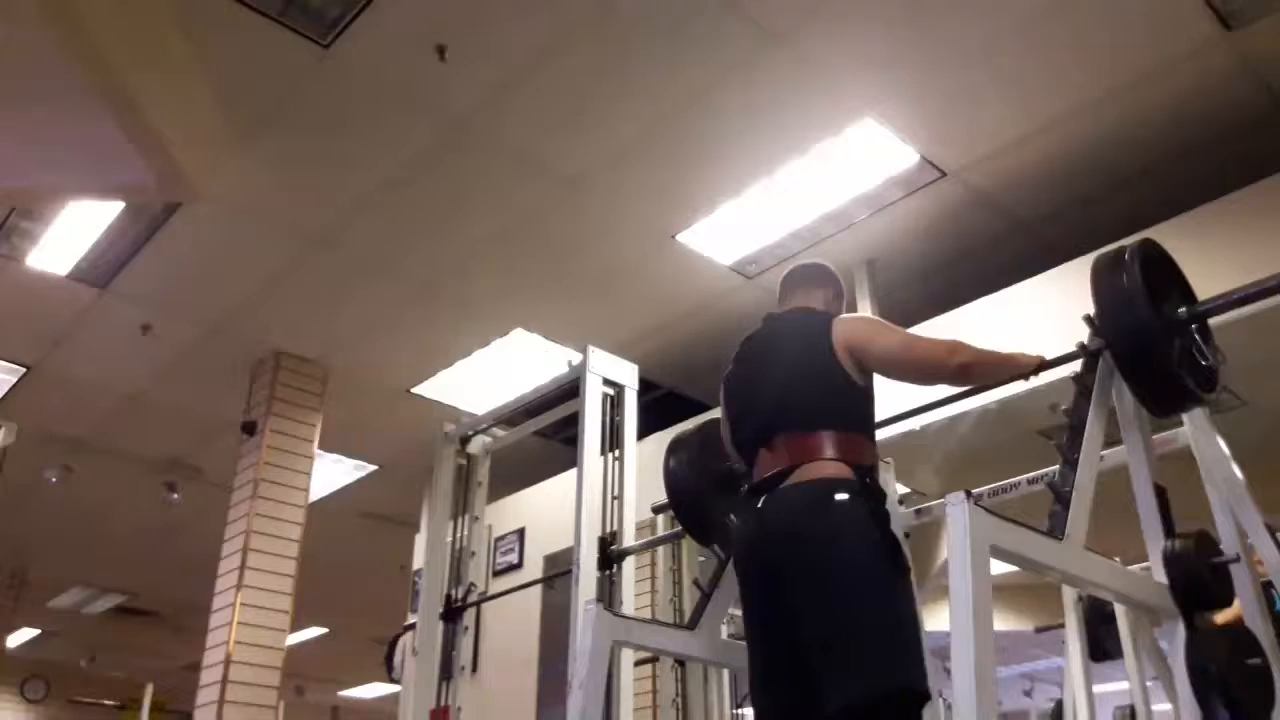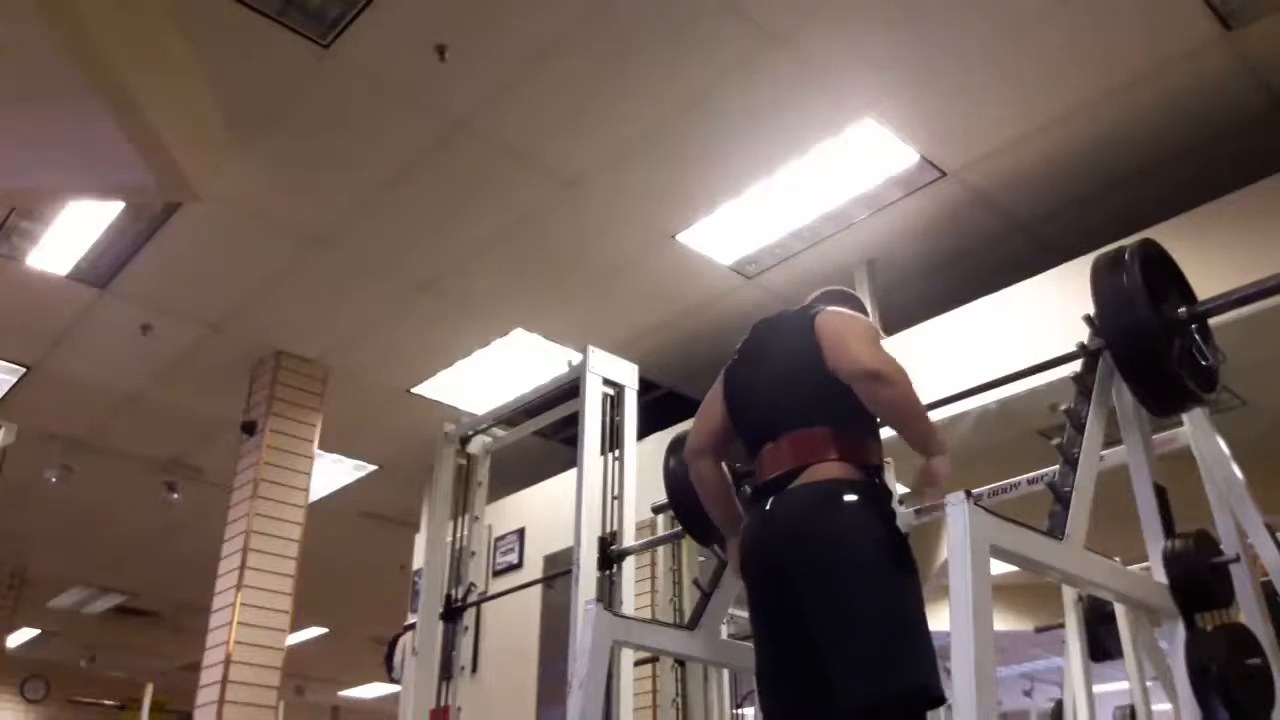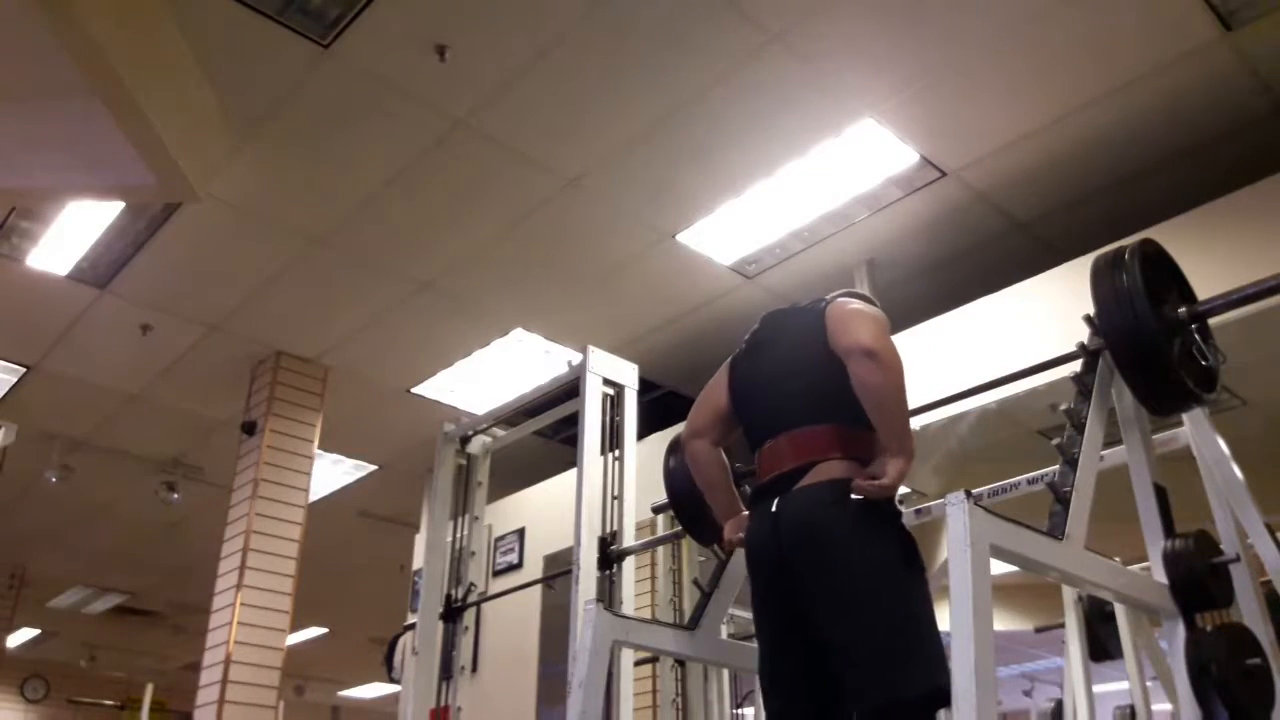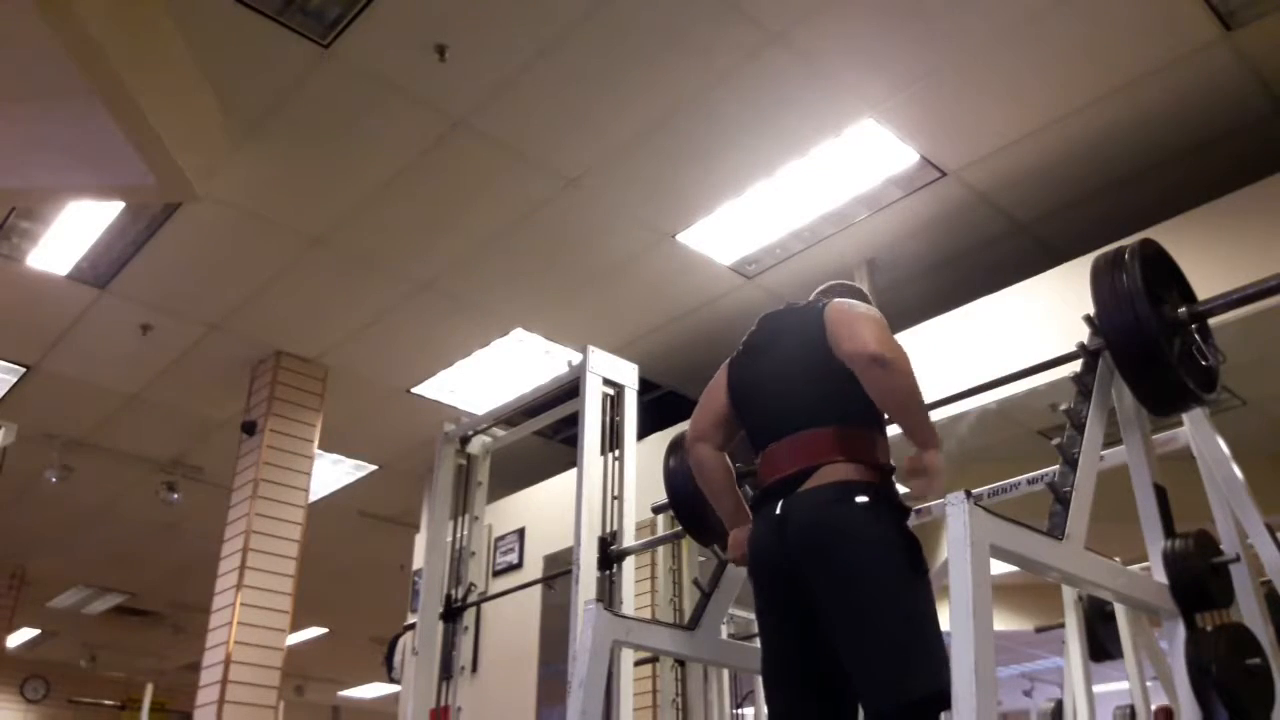
dt=0.4s
person 1, frame 1
left shoulder: (739, 368)
right shoulder: (843, 331)
right elbow: (950, 362)
right wrist: (1017, 361)
left hip: (758, 530)
right hip: (830, 513)
person 1, frame 2
left shoulder: (744, 361)
right shoulder: (839, 322)
left elbow: (700, 453)
right elbow: (868, 370)
left wrist: (738, 532)
right wrist: (934, 450)
left hip: (768, 529)
right hip: (837, 509)
person 1, frame 3
left shoulder: (750, 354)
right shoulder: (851, 312)
left elbow: (698, 436)
right elbow: (868, 350)
left wrist: (733, 516)
right wrist: (900, 452)
left hip: (770, 528)
right hip: (841, 510)
person 1, frame 4
left shoulder: (747, 355)
right shoulder: (846, 313)
left elbow: (702, 441)
right elbow: (874, 352)
left wrist: (740, 525)
right wrist: (927, 445)
left hip: (776, 529)
right hip: (844, 511)
